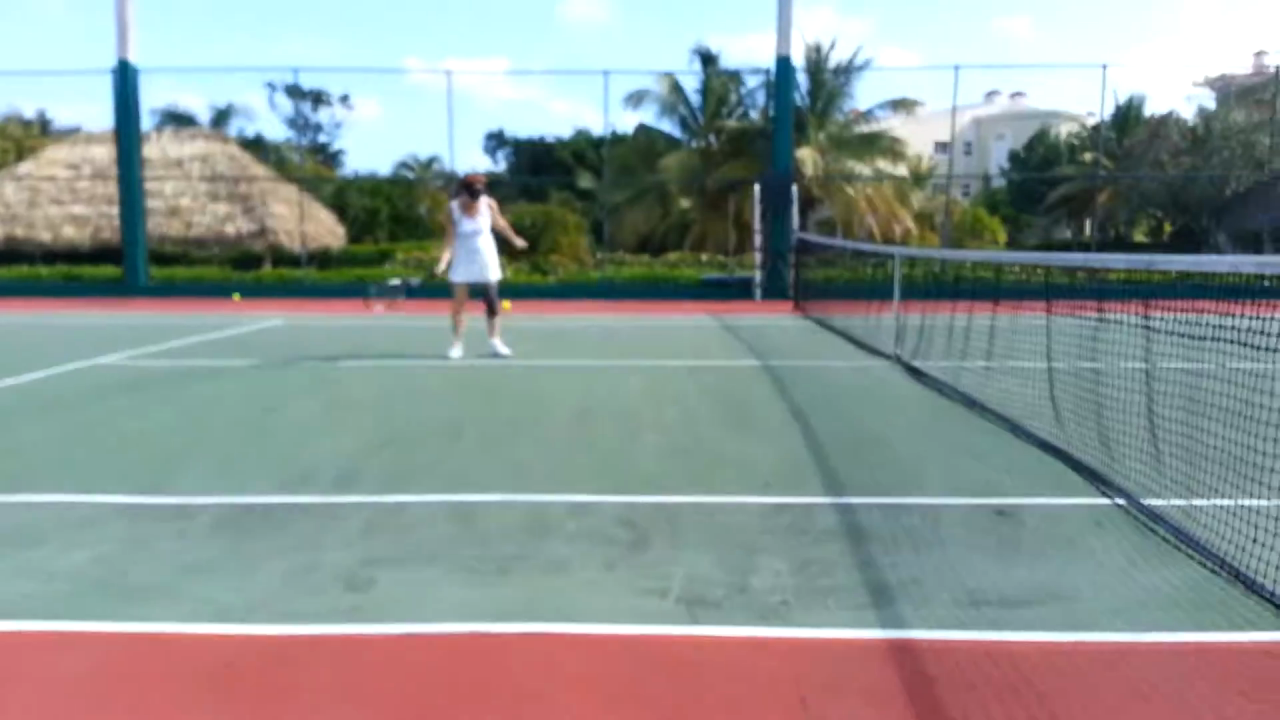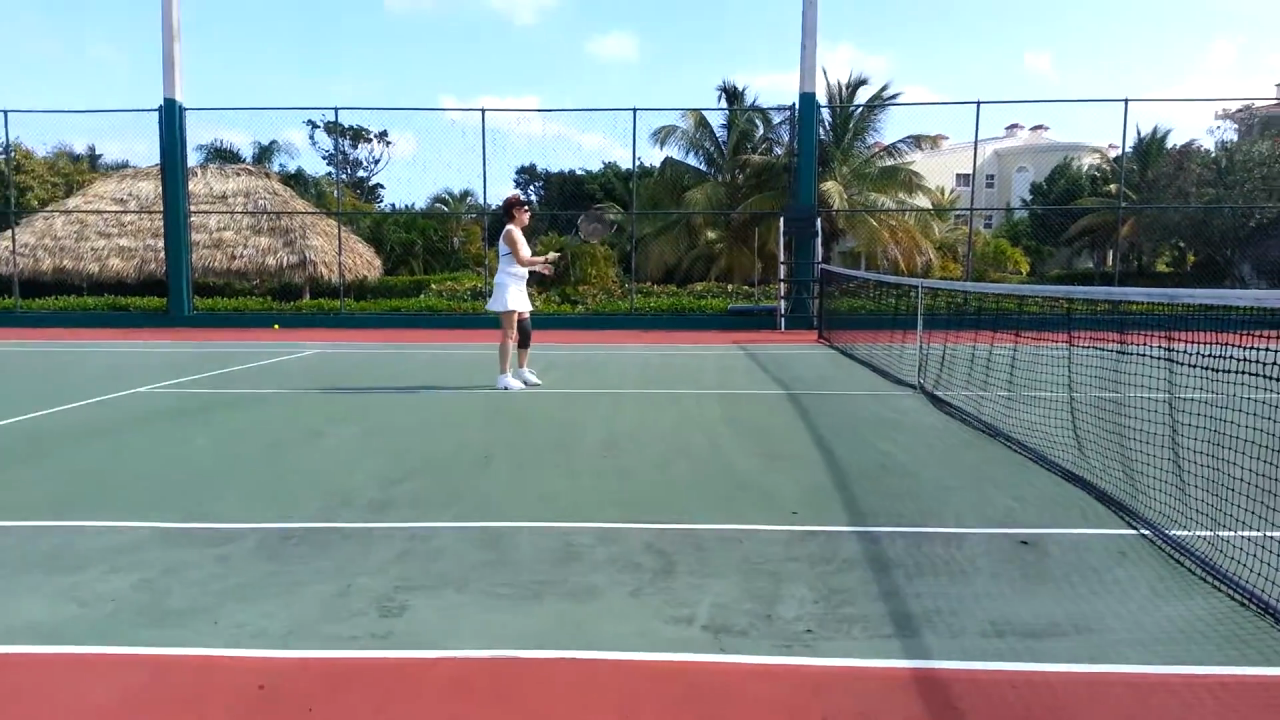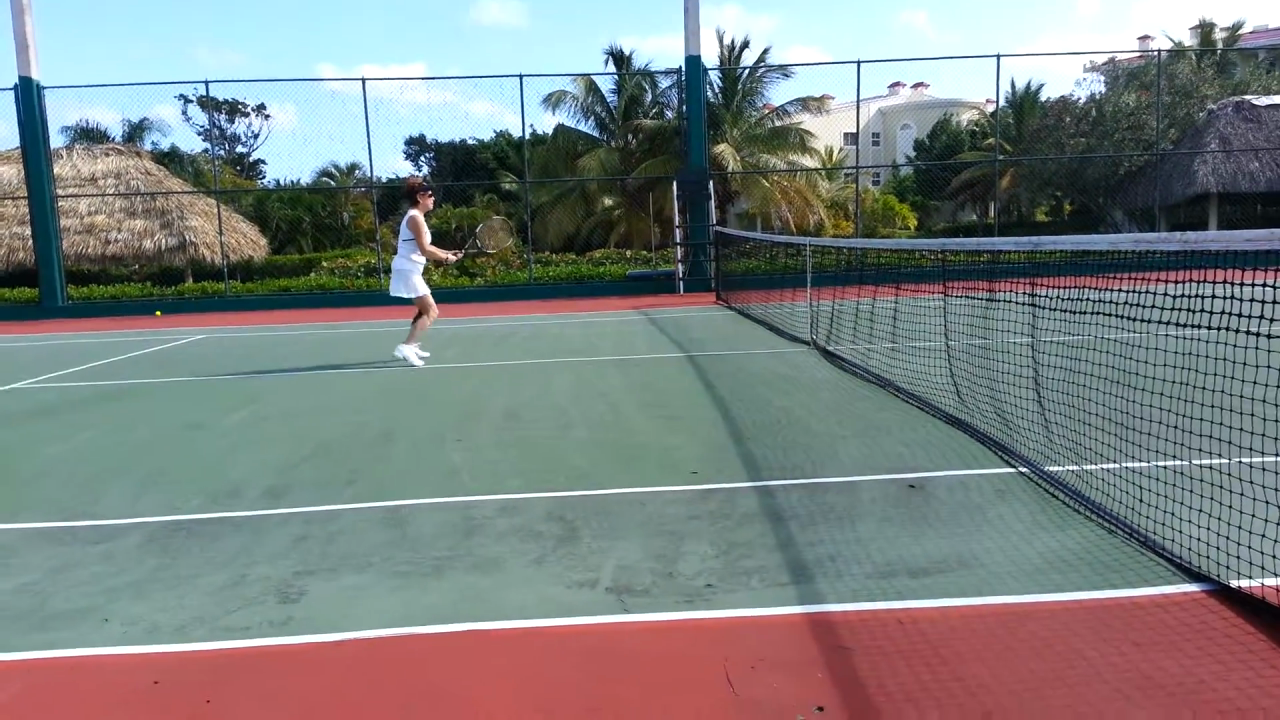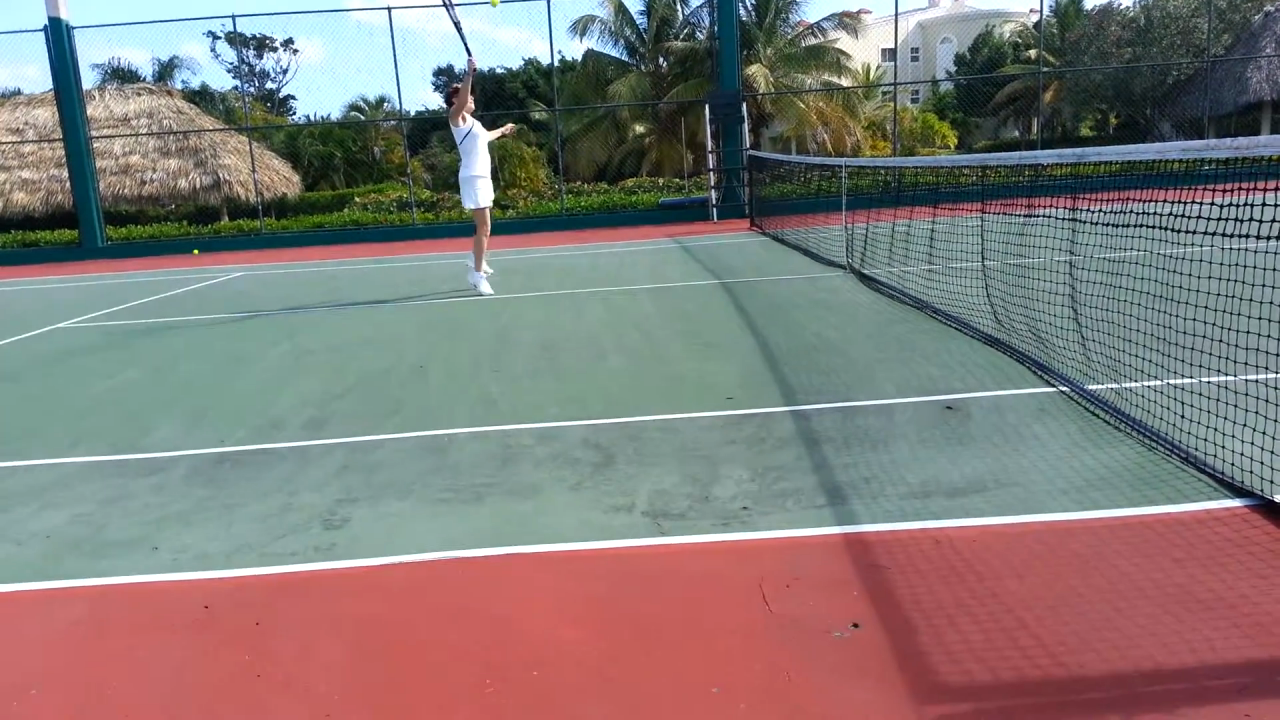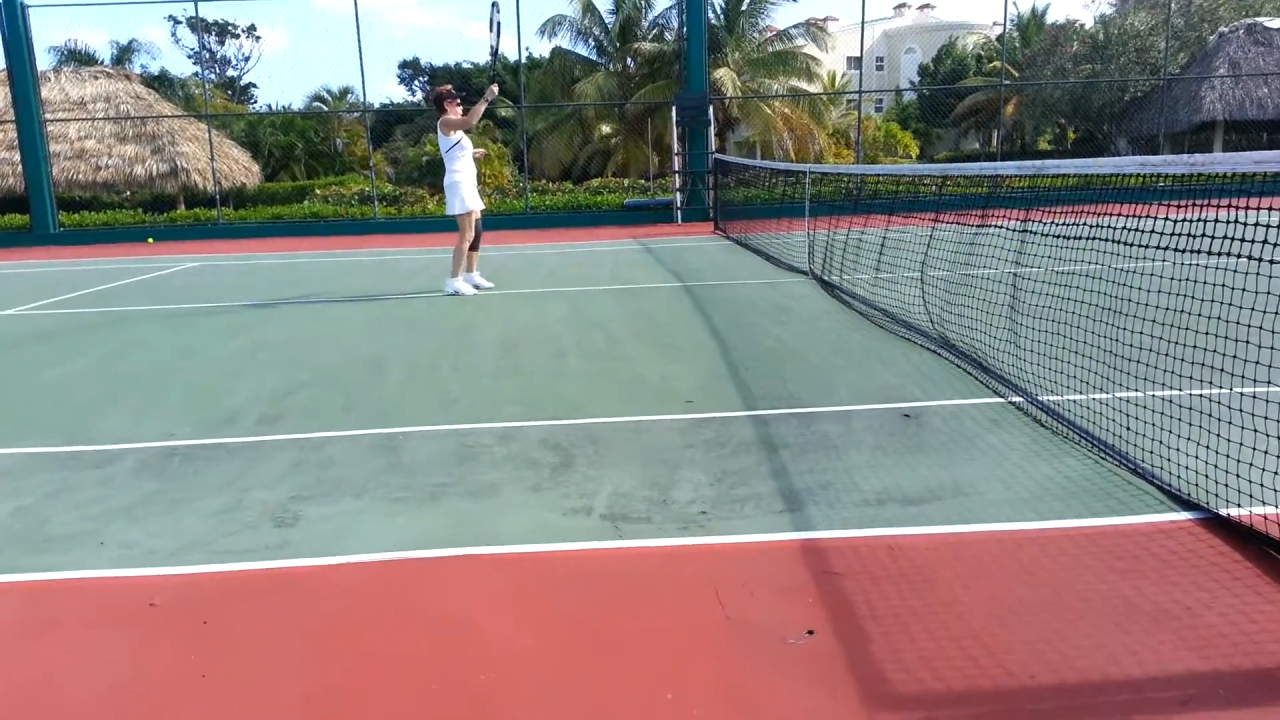
dt=1s
person 1, frame 1
left shoulder: (489, 204)
right shoulder: (453, 209)
left elbow: (500, 223)
right elbow: (450, 239)
left wrist: (514, 239)
right wrist: (443, 261)
left hip: (486, 257)
right hip: (464, 258)
left knee: (491, 300)
right knee: (458, 301)
left ankle: (495, 341)
right ankle: (457, 344)
person 1, frame 2
left shoulder: (517, 232)
right shoulder: (511, 232)
right elbow: (522, 261)
left wrist: (539, 266)
right wrist: (546, 258)
left hip: (517, 287)
right hip: (508, 286)
left knee: (525, 330)
right knee: (510, 332)
left ankle: (522, 370)
right ankle: (504, 377)
person 1, frame 3
left shoulder: (416, 217)
right shoulder: (415, 218)
left elbow: (425, 246)
right elbow: (425, 251)
left wrist: (448, 252)
right wrist: (446, 258)
left hip: (409, 271)
right hip: (407, 271)
left knee: (425, 310)
right knee: (431, 312)
left ankle: (410, 347)
right ankle: (405, 347)
person 1, frame 4
left shoulder: (469, 120)
right shoulder: (456, 115)
left elbow: (484, 137)
right elbow: (463, 97)
left wrist: (502, 130)
right wrist: (469, 73)
left hip: (481, 177)
right hip: (474, 178)
left knee: (484, 225)
right knee: (484, 227)
left ankle: (477, 260)
right ankle: (477, 274)
person 1, frame 5
left shoulder: (451, 126)
right shoulder: (446, 122)
right elbow: (470, 120)
left wrist: (470, 153)
right wrist: (487, 98)
left hip: (466, 185)
right hip: (459, 184)
left knee: (476, 231)
right knee: (466, 235)
left ankle: (470, 275)
right ankle: (454, 281)
